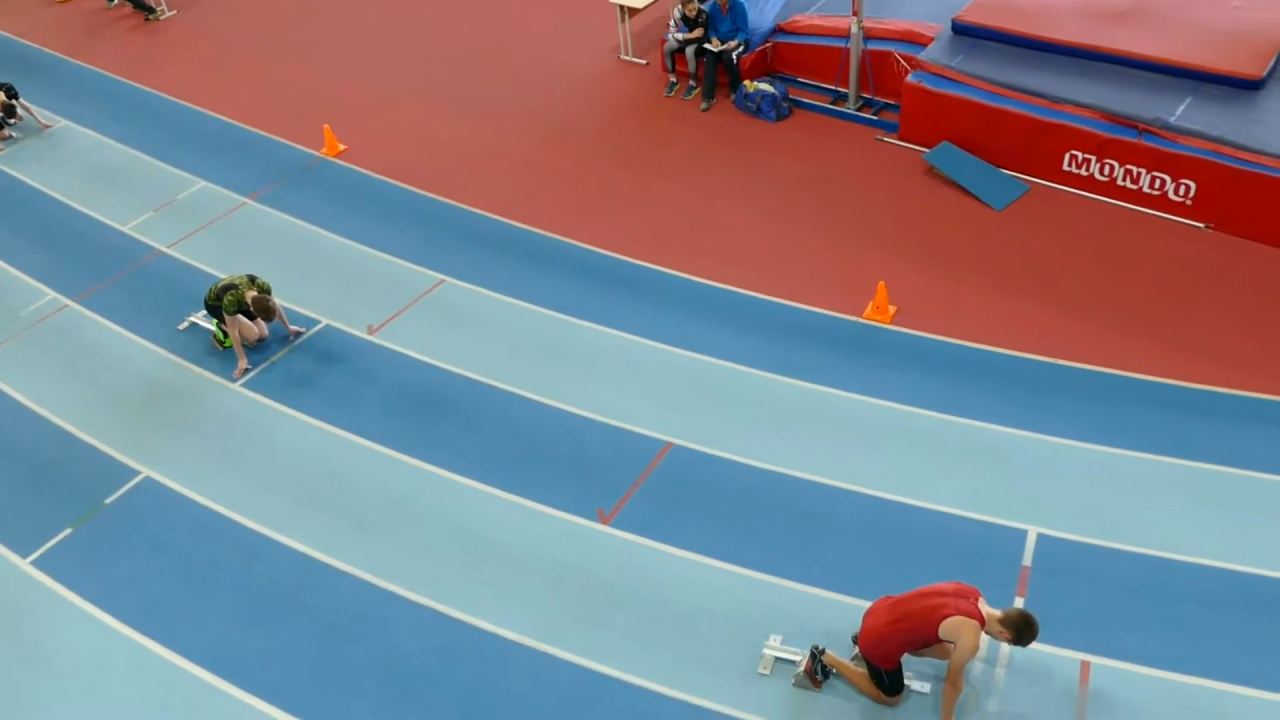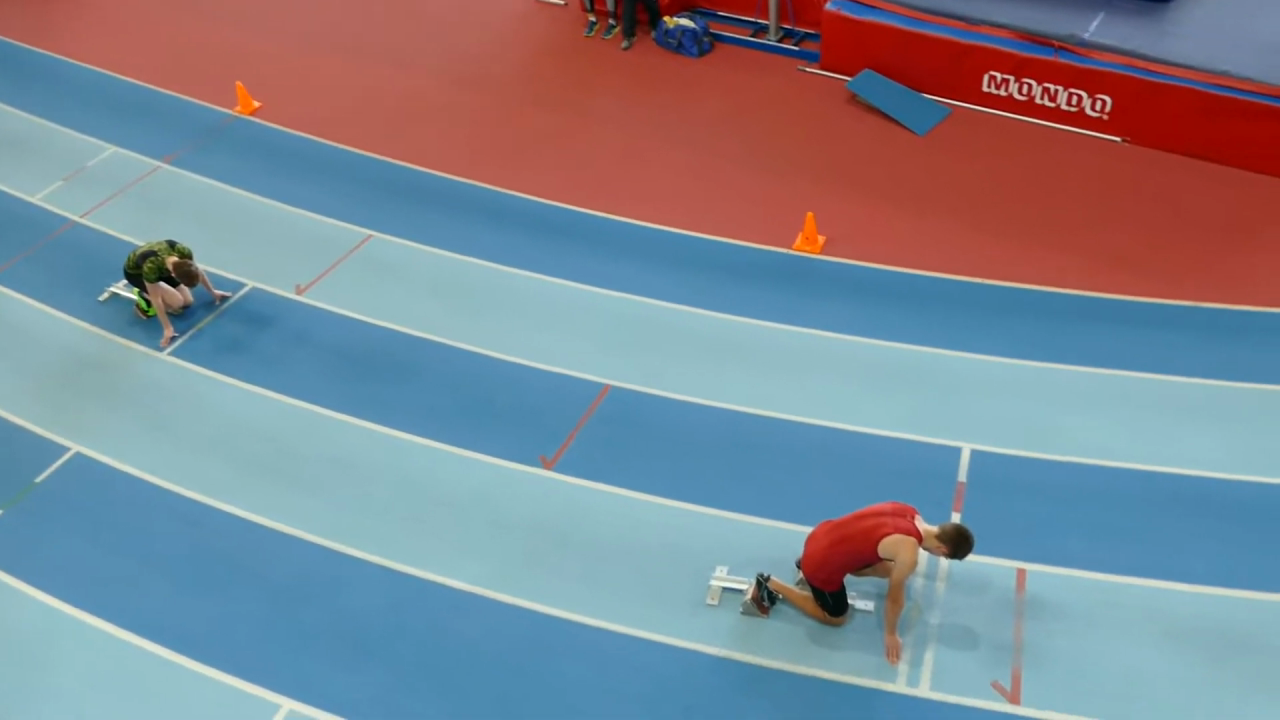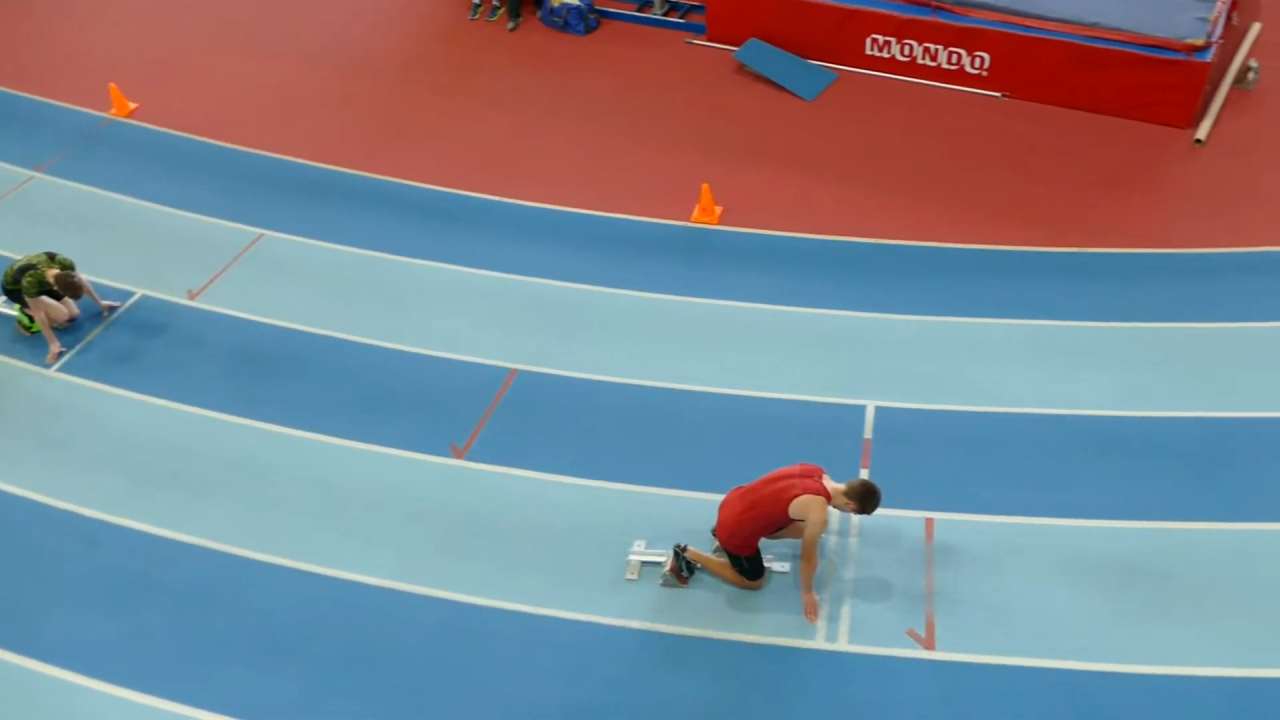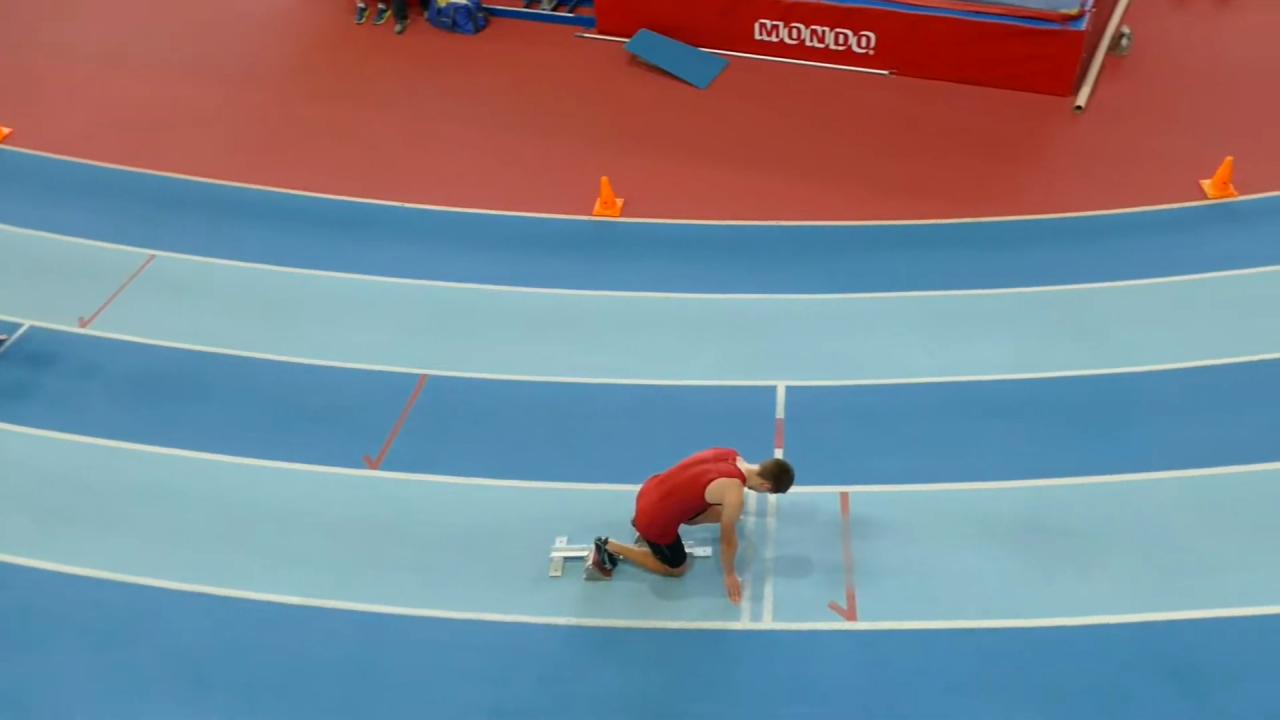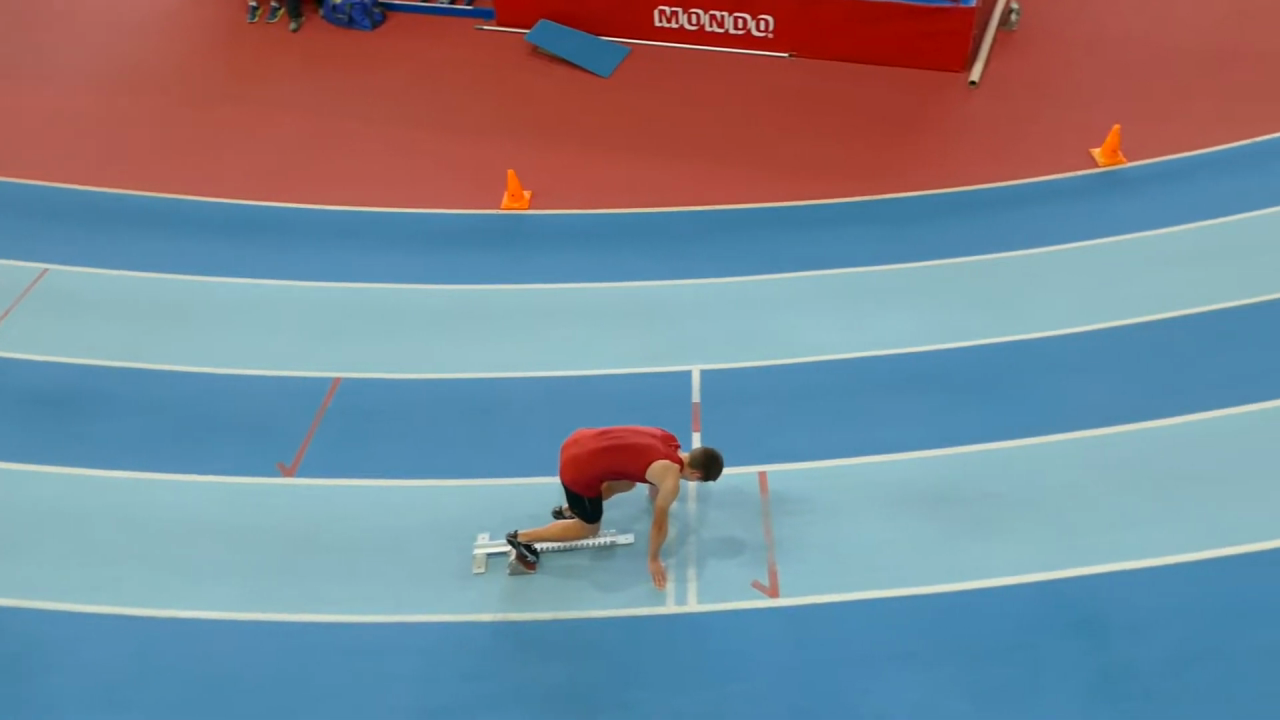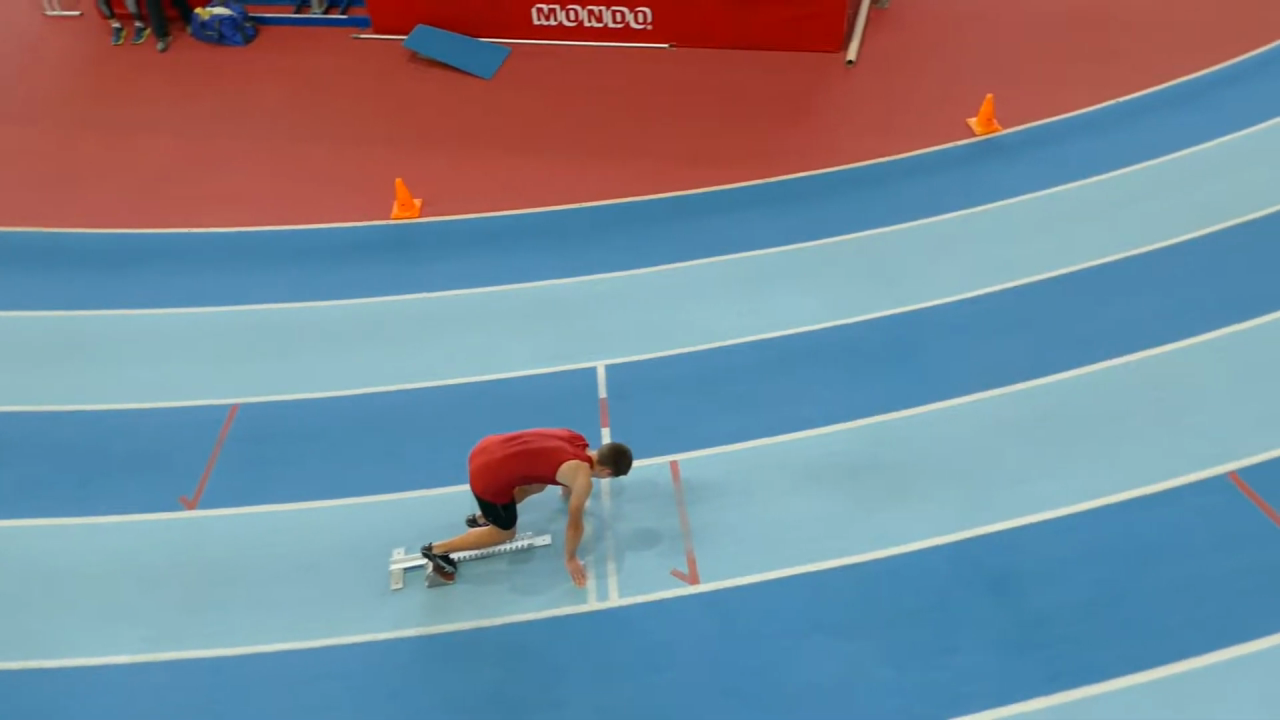
dt=0.7s
person 1, frame 1
left shoulder: (974, 596)
right shoulder: (970, 637)
right elbow: (953, 681)
left wrist: (956, 655)
left hip: (882, 609)
right hip: (878, 639)
left knee: (944, 651)
right knee: (890, 698)
right ankle: (825, 658)
person 1, frame 2
left shoulder: (911, 513)
right shoulder: (908, 554)
right elbow: (895, 598)
left wrist: (896, 572)
right wrist: (891, 635)
left hip: (823, 534)
right hip: (821, 564)
left knee: (886, 569)
right knee: (836, 618)
right ankle: (771, 585)
person 1, frame 3
left shoulder: (819, 473)
right shoulder: (818, 513)
right elbow: (808, 557)
left wrist: (811, 532)
right wrist: (808, 593)
left hip: (734, 501)
right hip: (735, 530)
left knee: (799, 530)
right knee: (754, 582)
right ankle: (688, 555)
person 1, frame 4
left shoulder: (732, 456)
right shoulder: (734, 495)
right elbow: (728, 540)
left wrist: (729, 515)
right wrist: (730, 575)
left hip: (651, 491)
right hip: (654, 519)
left knee: (718, 514)
right knee: (677, 569)
right ankle: (608, 546)
person 1, frame 5
left shoulder: (670, 442)
right shoulder: (671, 480)
right elbow: (659, 524)
left wrist: (655, 494)
right wrist: (653, 560)
left hip: (579, 441)
right hip: (578, 468)
right knee: (590, 527)
left ankle: (567, 510)
right ankle: (521, 538)
person 1, frame 6
left shoulder: (577, 440)
right shoulder: (582, 479)
right elbow: (575, 524)
left wrist: (568, 494)
right wrist: (571, 559)
left hip: (486, 449)
right hip: (488, 477)
right knee: (506, 533)
left ankle: (481, 518)
right ankle: (437, 550)
